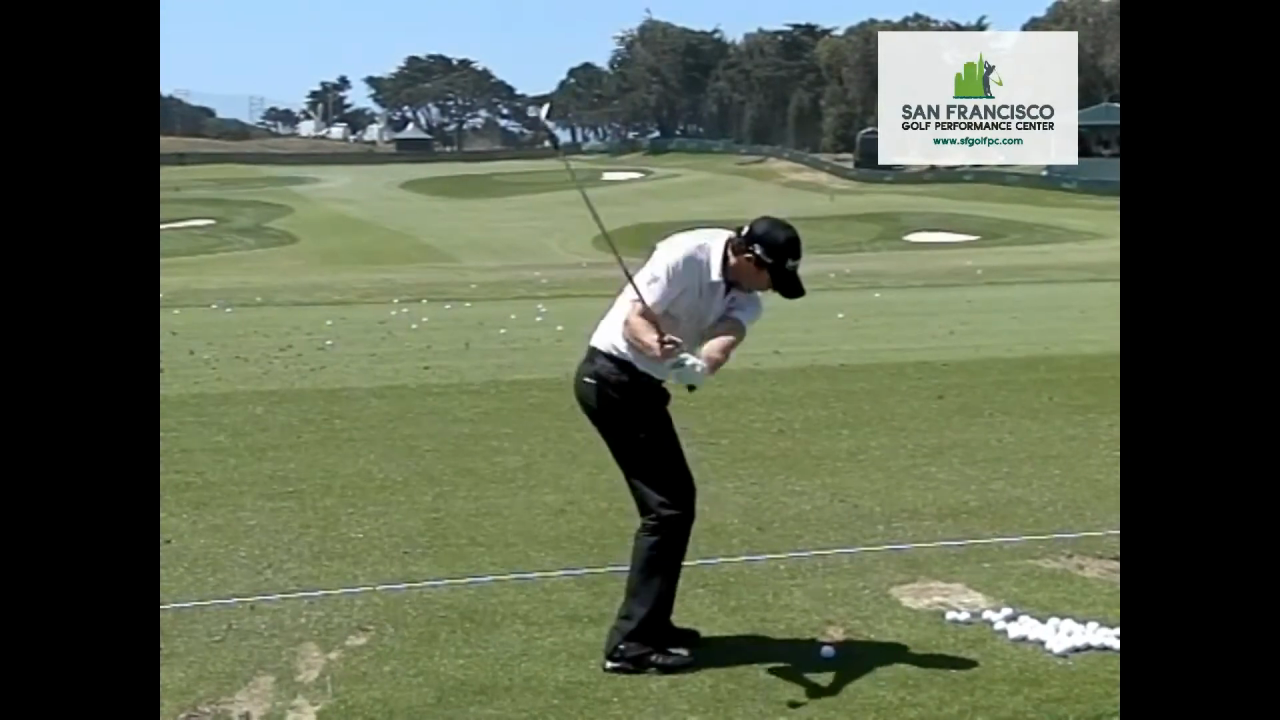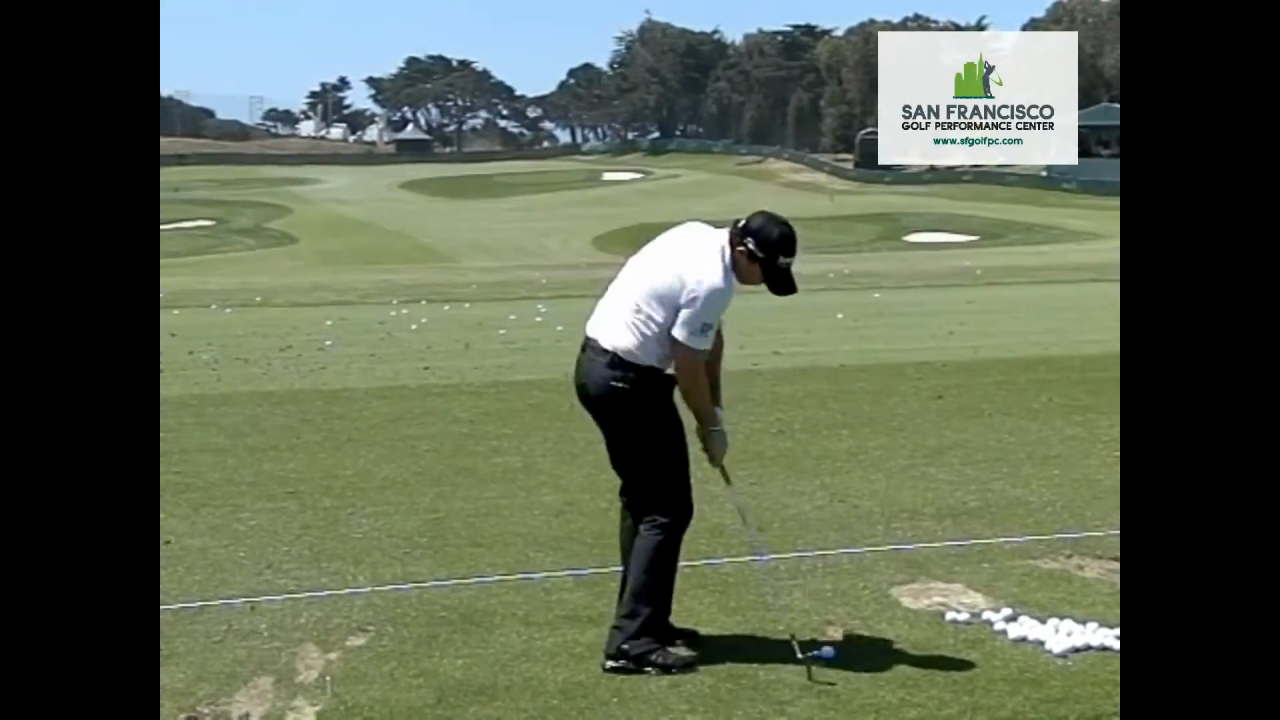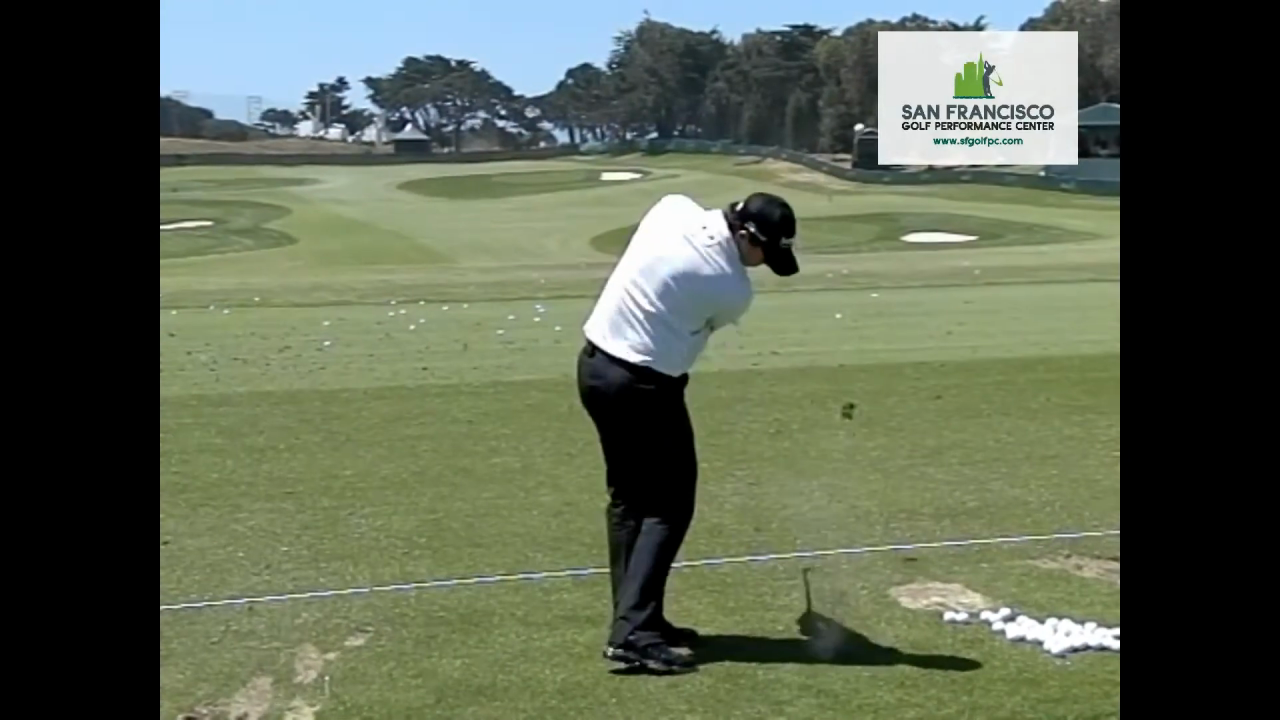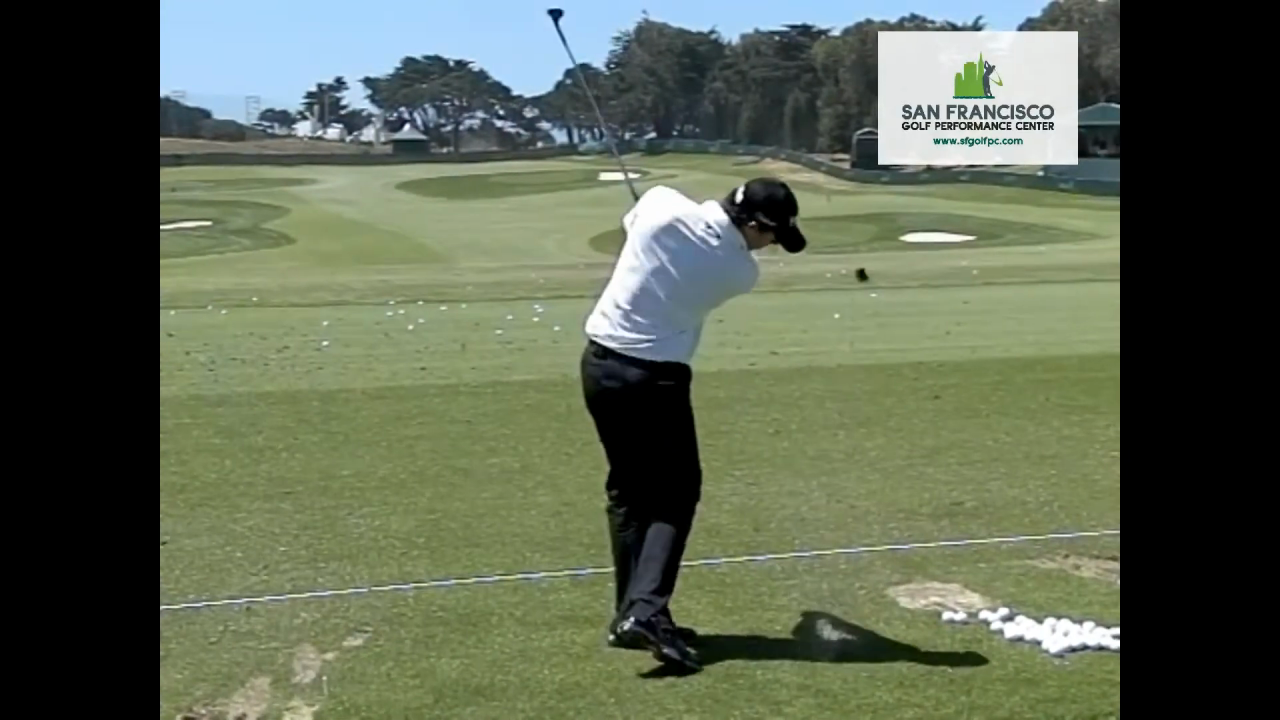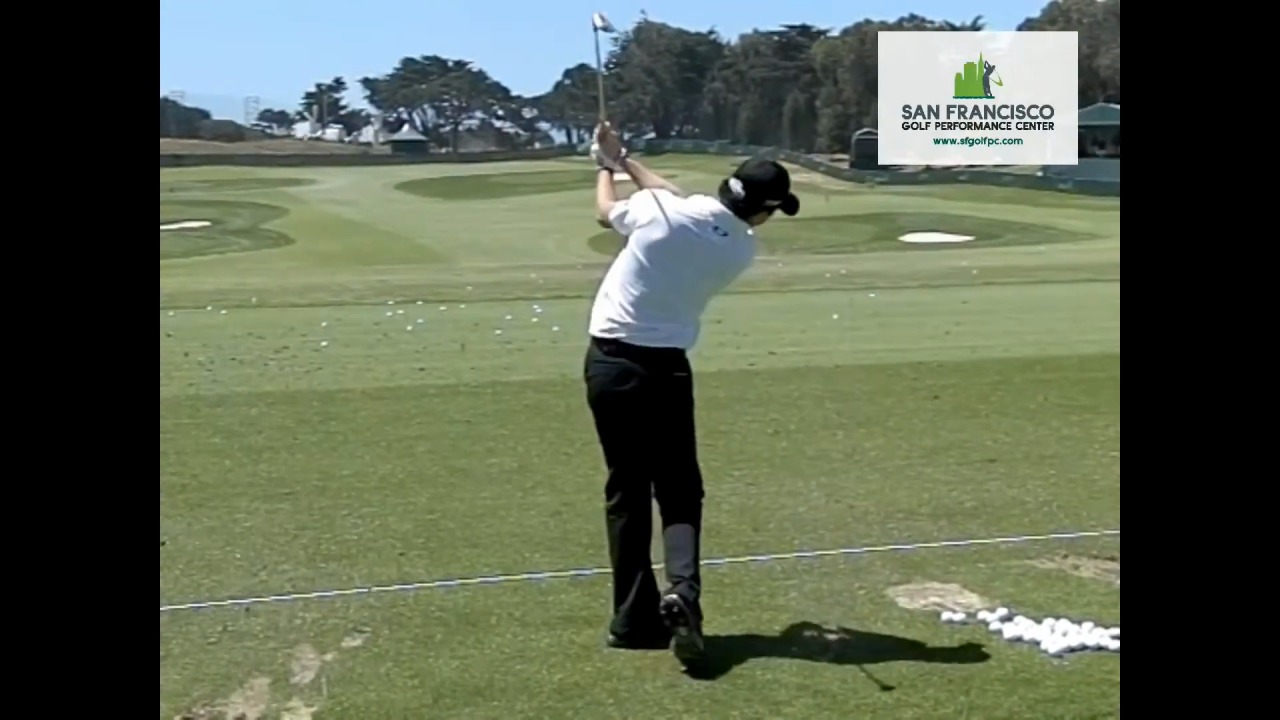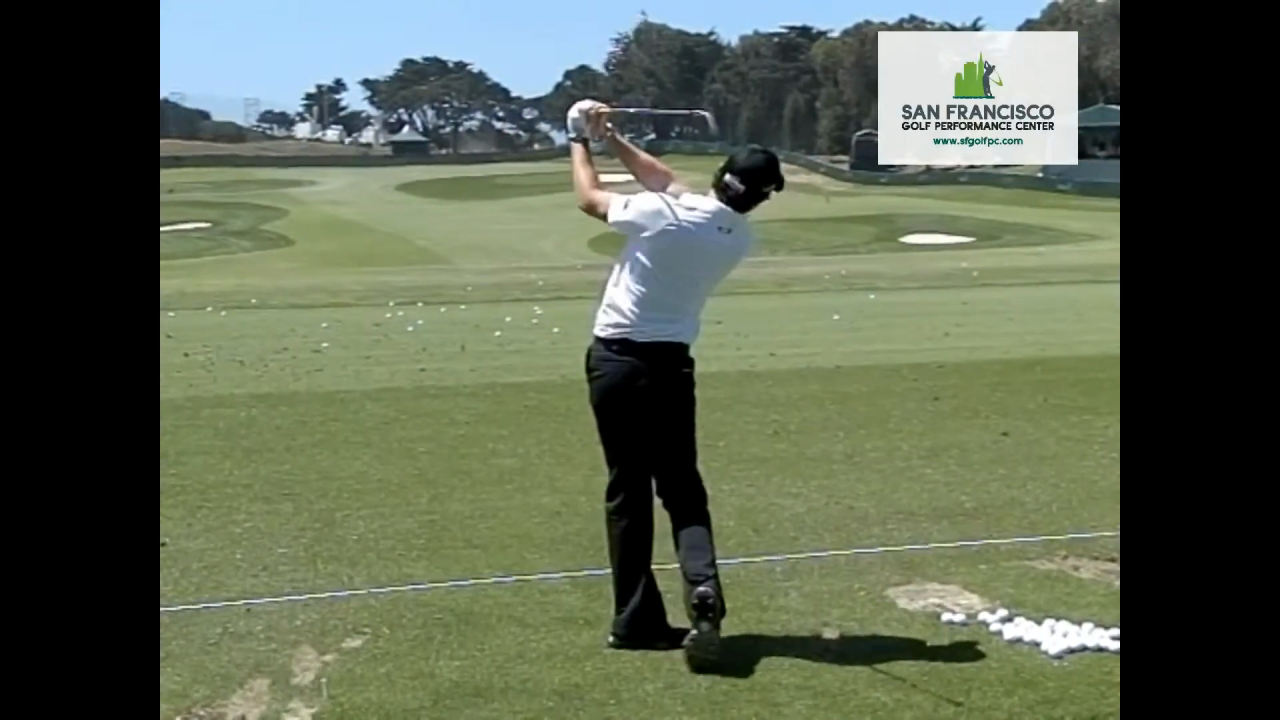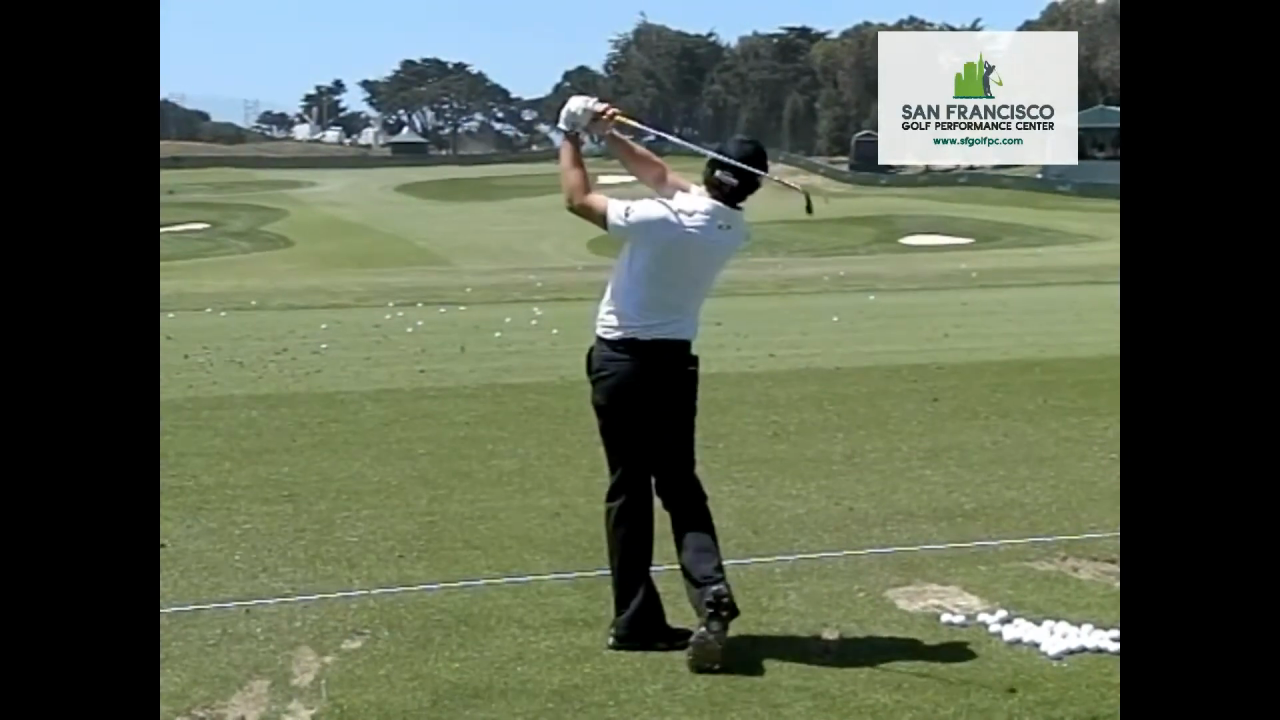
dt=0.3s
person 1, frame 1
left shoulder: (747, 301)
right shoulder: (686, 251)
left elbow: (726, 340)
right elbow: (633, 322)
left wrist: (700, 365)
right wrist: (662, 353)
left hip: (639, 383)
right hip: (613, 377)
left knee: (677, 500)
right knee: (668, 507)
left ankle: (648, 621)
right ankle: (632, 642)
person 1, frame 2
left shoulder: (699, 234)
right shoulder: (713, 287)
right elbow: (687, 367)
left wrist: (712, 413)
right wrist: (710, 426)
left hip: (596, 364)
right hip: (630, 380)
left knee: (642, 498)
right knee: (667, 508)
left ankle: (641, 618)
right ankle: (631, 642)
person 1, frame 3
left shoulder: (673, 208)
right shoulder: (733, 288)
left hip: (595, 365)
right hip: (645, 384)
left knee: (629, 497)
right knee: (668, 505)
left ankle: (634, 616)
right ankle: (634, 632)
person 1, frame 4
left shoulder: (661, 204)
right shoulder: (742, 271)
left hip: (601, 363)
right hip: (658, 379)
left knee: (627, 491)
right knee: (673, 499)
left ankle: (632, 614)
right ankle: (648, 609)
person 1, frame 5
left shoulder: (656, 211)
right shoulder: (741, 250)
left elbow: (606, 211)
left wrist: (608, 163)
right wrist: (626, 161)
left hip: (607, 362)
right hip: (664, 371)
left knee: (626, 491)
right knee: (679, 494)
left ankle: (633, 617)
right ankle: (681, 591)
person 1, frame 6
left shoulder: (661, 216)
right shoulder: (739, 237)
left elbow: (589, 198)
right elbow: (665, 180)
left wrist: (581, 141)
right wrist: (612, 137)
left hip: (615, 360)
right hip: (670, 365)
left knee: (628, 492)
right knee: (683, 488)
left ankle: (635, 620)
right ankle: (703, 585)
person 1, frame 7
left shoulder: (662, 220)
right shoulder: (734, 231)
left elbow: (579, 200)
right elbow: (661, 175)
left wrist: (572, 137)
right wrist: (610, 135)
left hip: (620, 361)
right hip: (674, 363)
left knee: (629, 491)
right knee: (681, 486)
left ankle: (635, 620)
right ankle: (711, 588)
